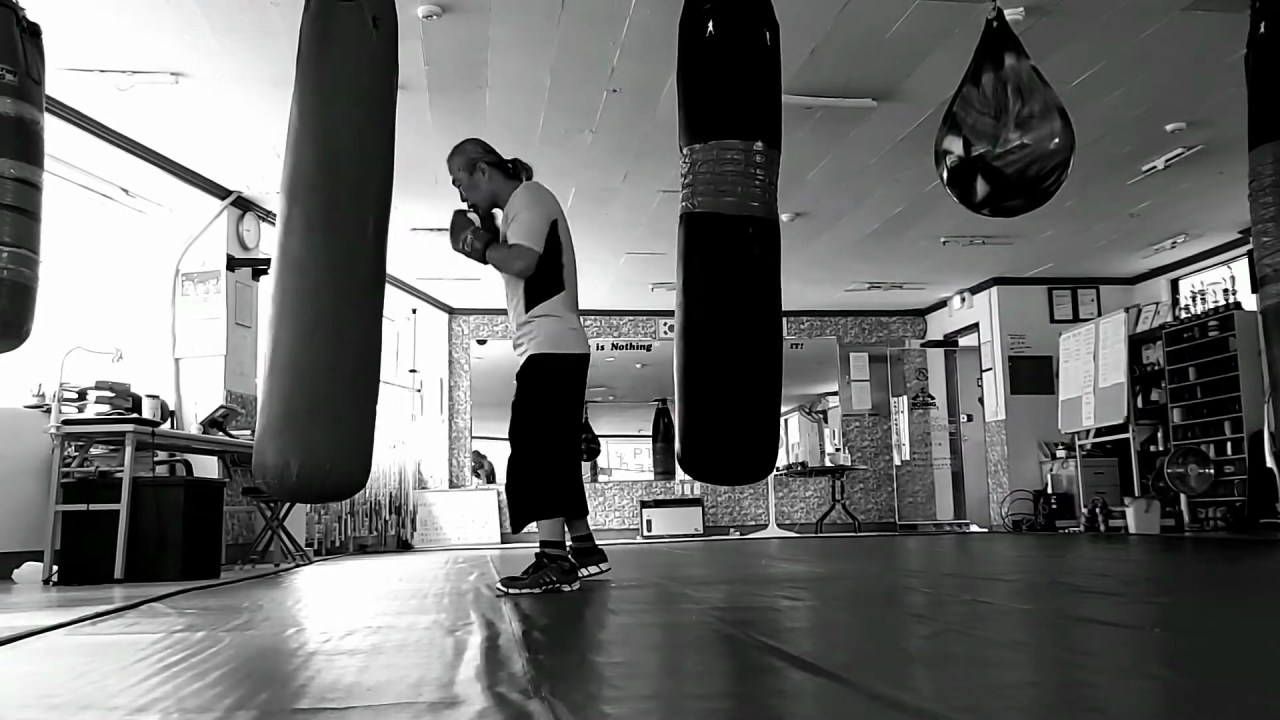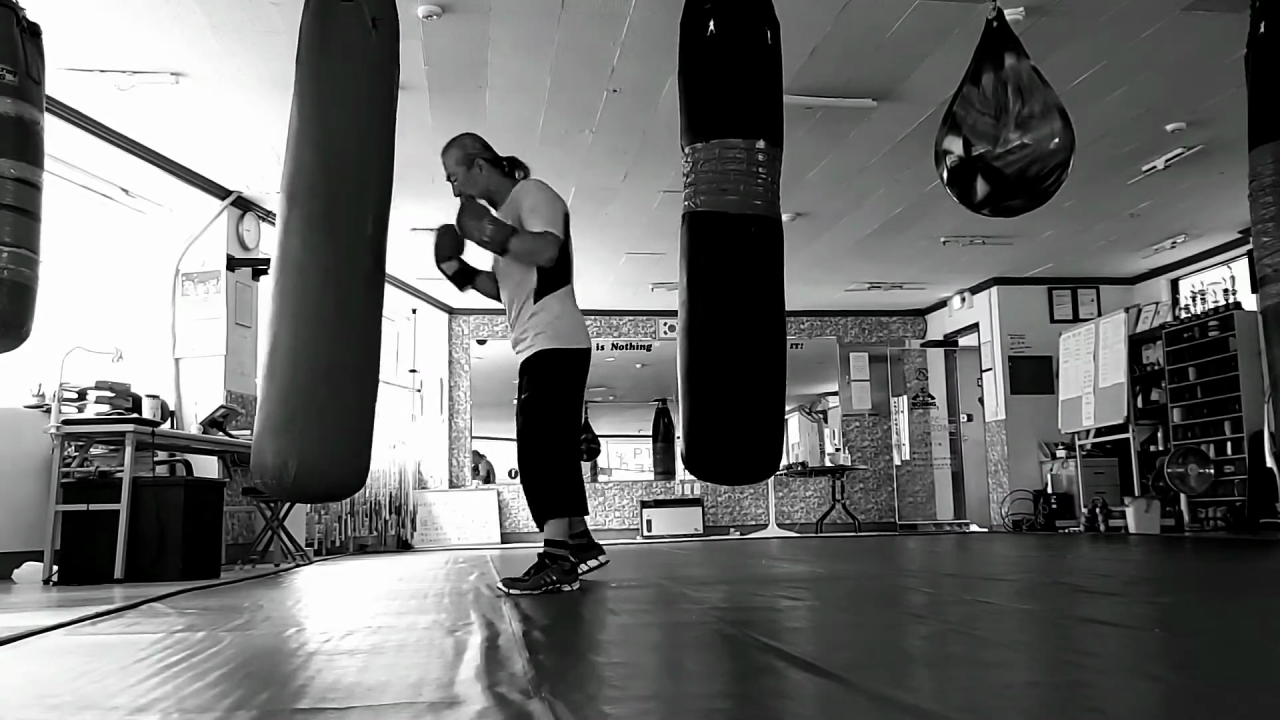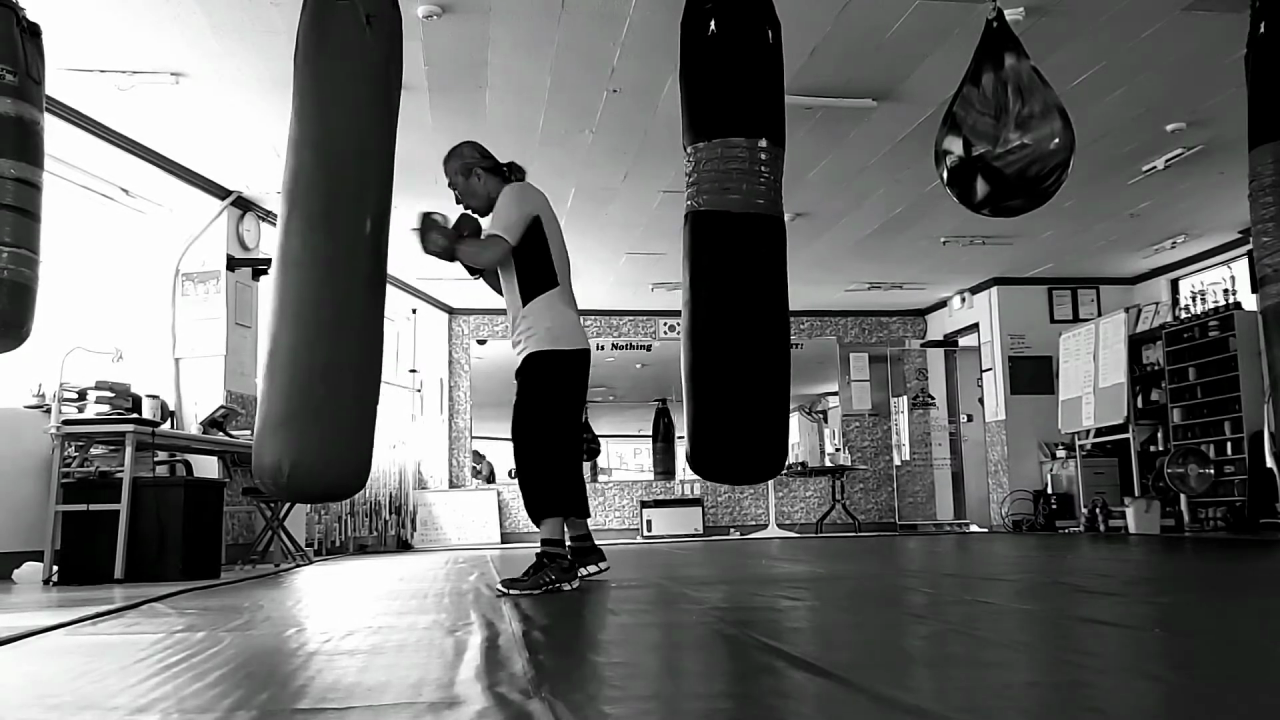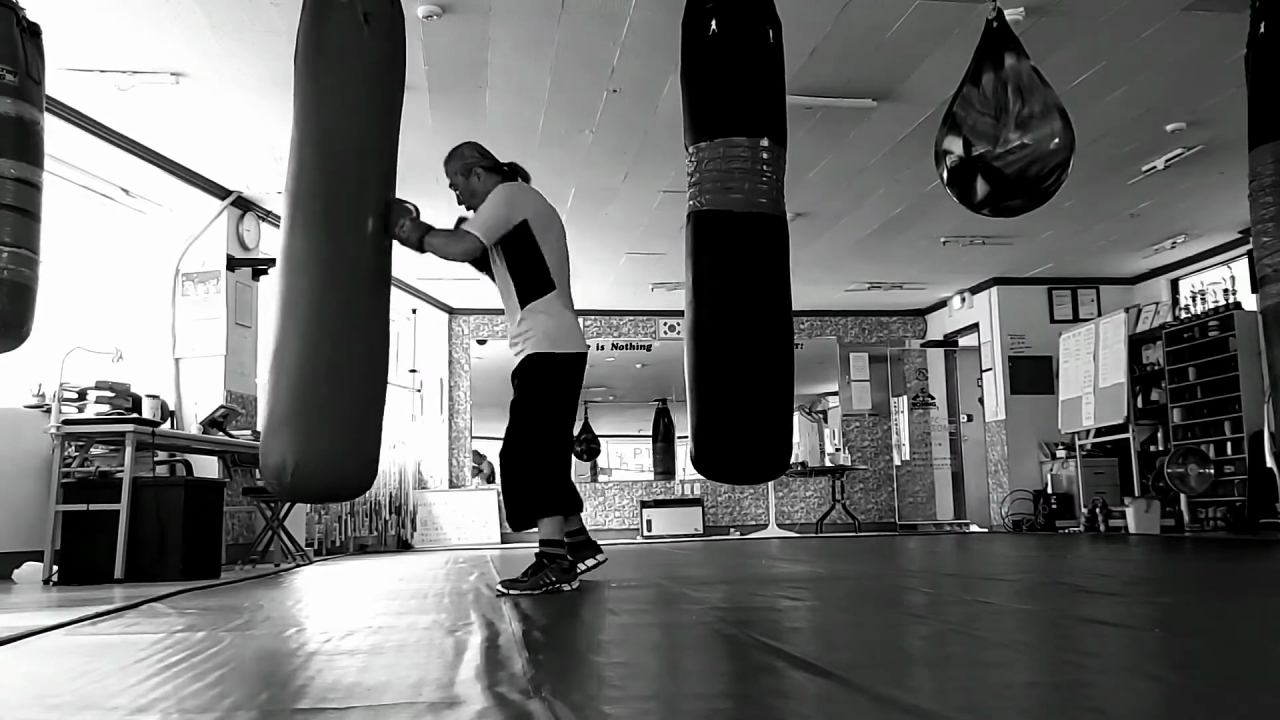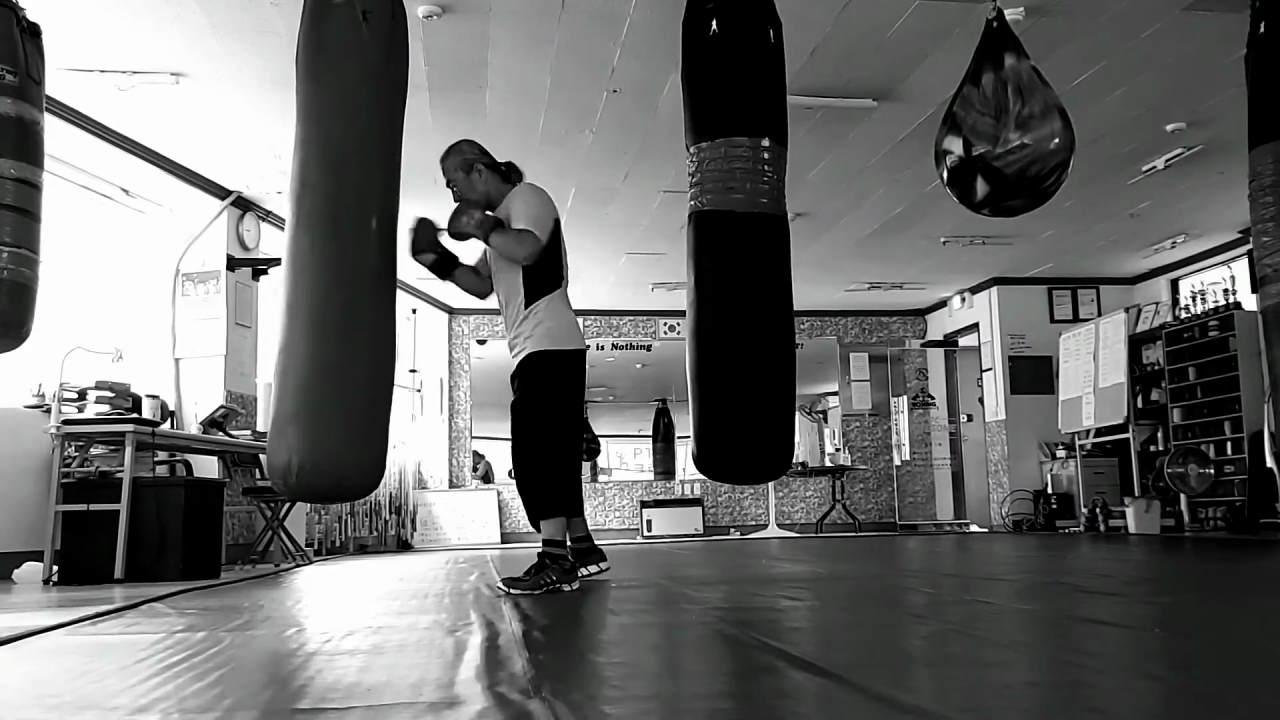
dt=0.2s
person 1, frame 1
left shoulder: (528, 198)
right shoulder: (521, 213)
left elbow: (520, 263)
right elbow: (525, 271)
left wrist: (481, 242)
right wrist: (476, 245)
left hip: (551, 351)
right hip: (546, 353)
left knee: (533, 457)
right knee: (551, 455)
left ankle: (553, 561)
right ankle: (584, 551)
person 1, frame 2
left shoulder: (532, 193)
right shoulder: (504, 212)
left elbow: (545, 252)
right elbow: (503, 290)
left wrist: (490, 233)
right wrist: (459, 272)
left hip: (555, 345)
right hip: (539, 350)
left knee: (544, 451)
right knee: (544, 453)
left ankle: (557, 560)
right ankle: (579, 545)
person 1, frame 3
left shoulder: (516, 195)
right shoulder: (519, 205)
left elbow: (491, 255)
right elbow: (512, 277)
left wrist: (452, 246)
right wrist: (466, 249)
left hip: (550, 347)
right hip: (558, 347)
left knee: (539, 450)
right knee: (555, 451)
left ankle: (555, 558)
right ankle: (582, 549)
person 1, frame 4
left shoulder: (510, 194)
right shoulder: (535, 206)
left elbow: (461, 247)
left wrist: (414, 231)
left hip: (547, 349)
right hip: (552, 348)
left knee: (526, 453)
right knee: (544, 454)
left ankle: (554, 560)
right ankle: (576, 545)
person 1, frame 5
left shoulder: (526, 195)
right shoulder: (505, 211)
left elbow: (526, 250)
right elbow: (480, 285)
left wrist: (483, 229)
right wrist: (439, 258)
left hip: (551, 346)
right hip: (536, 351)
left knee: (540, 450)
right knee: (541, 452)
left ankle: (556, 560)
right ankle: (581, 548)
